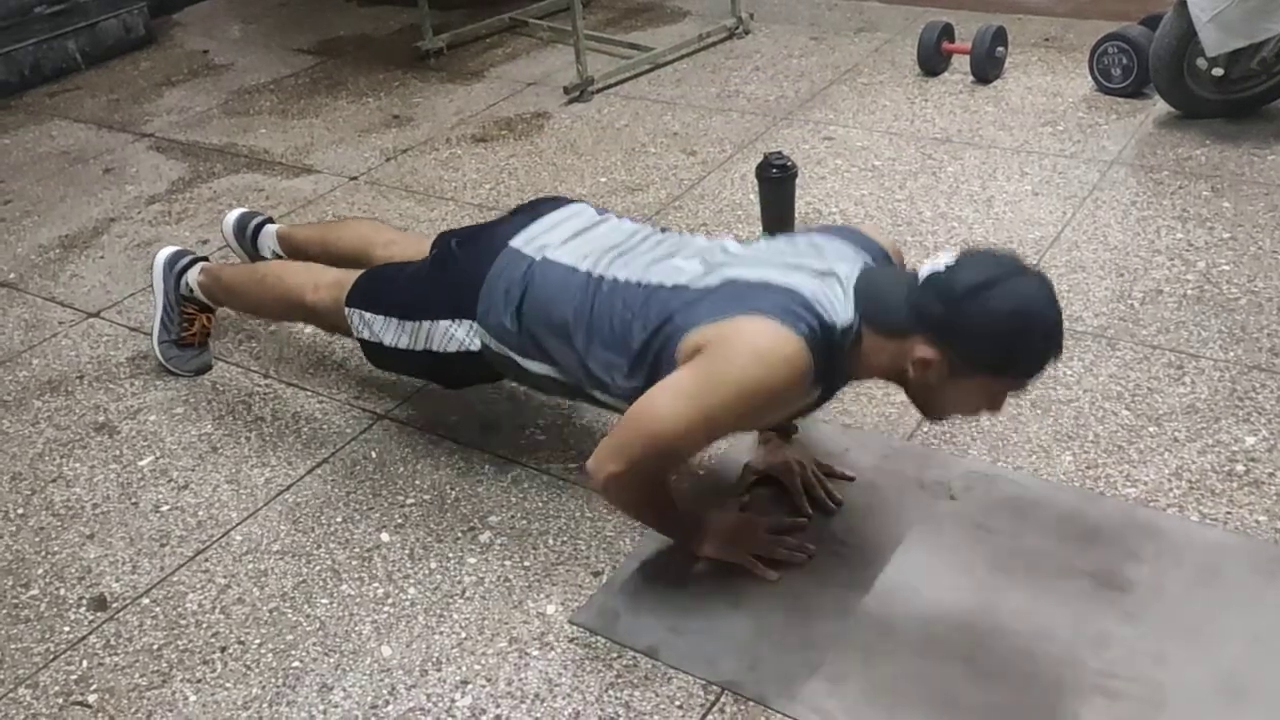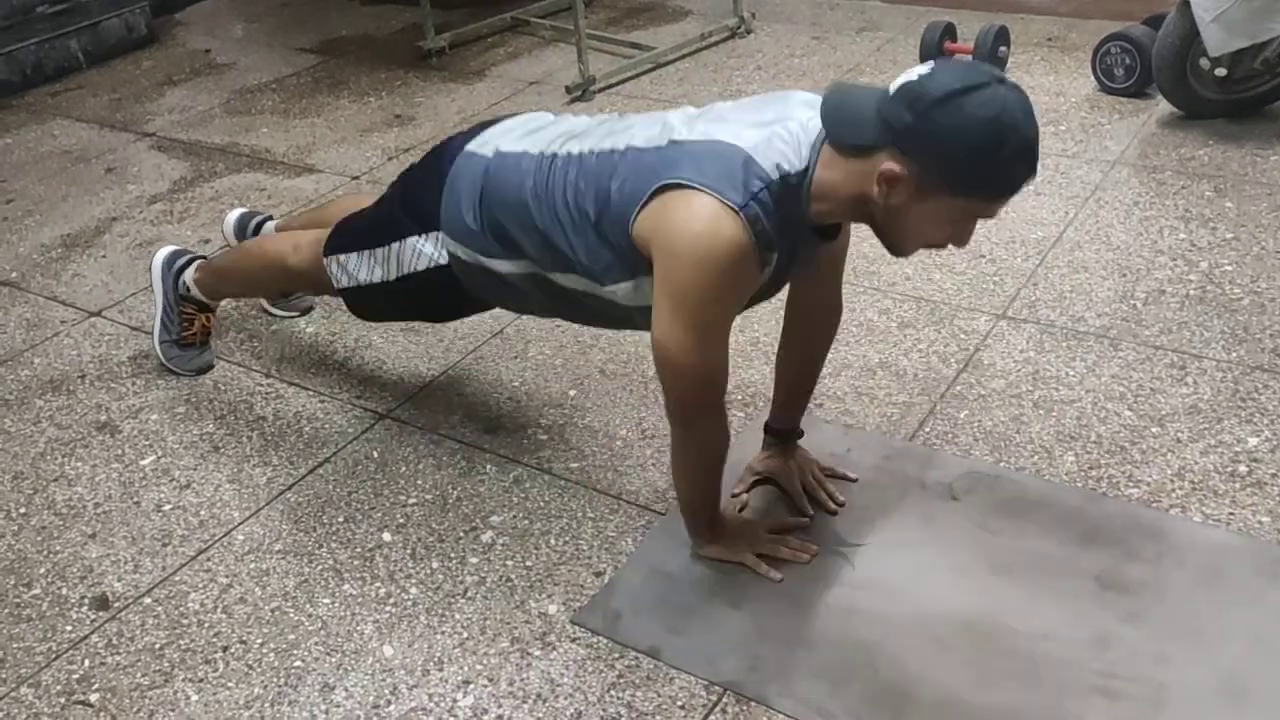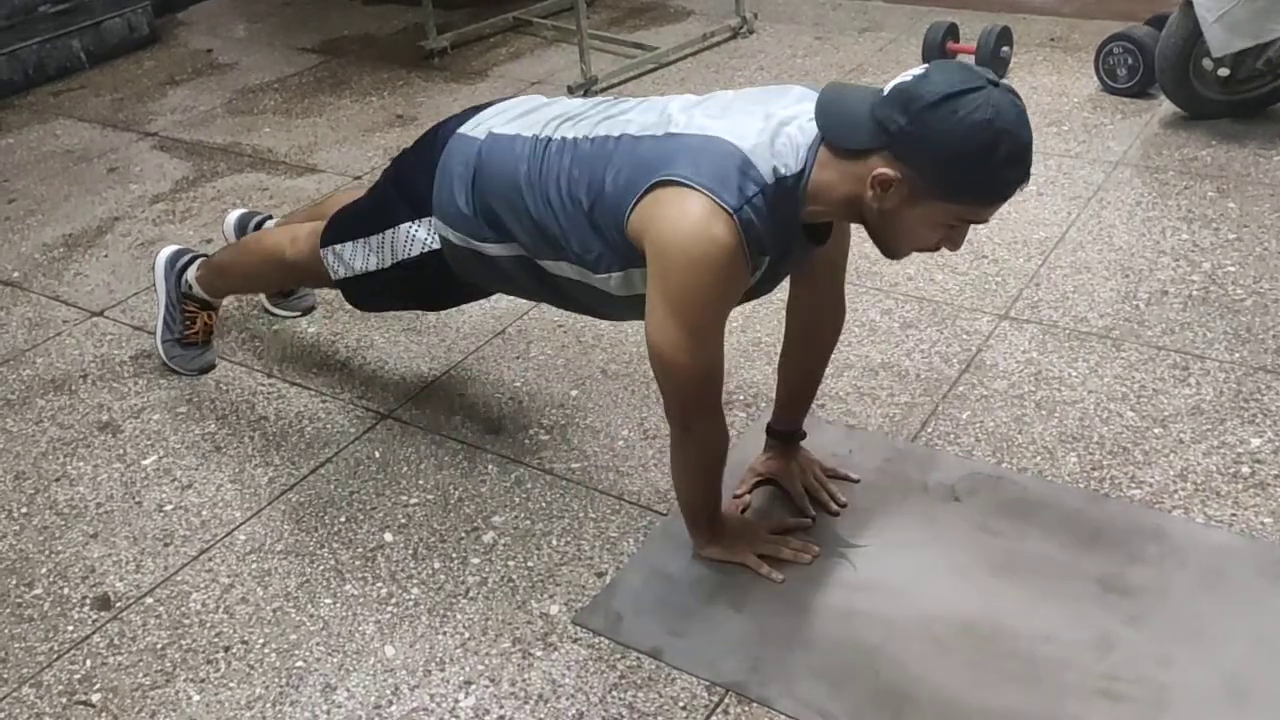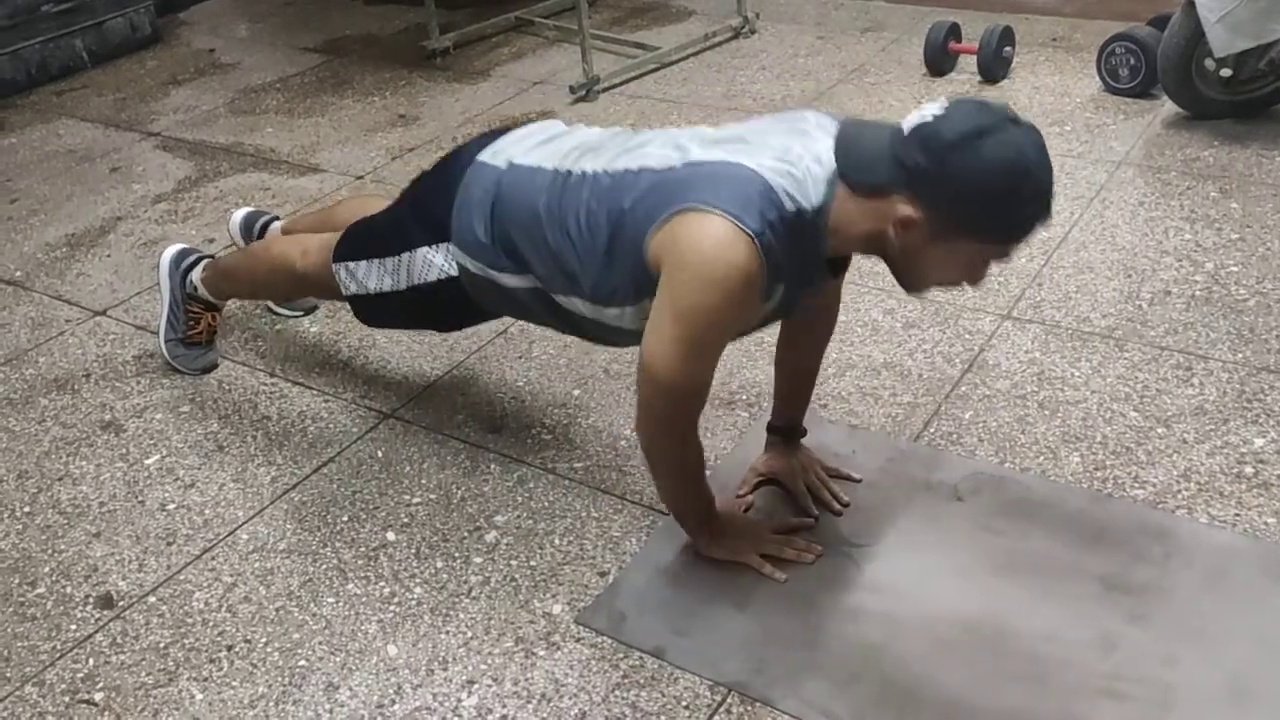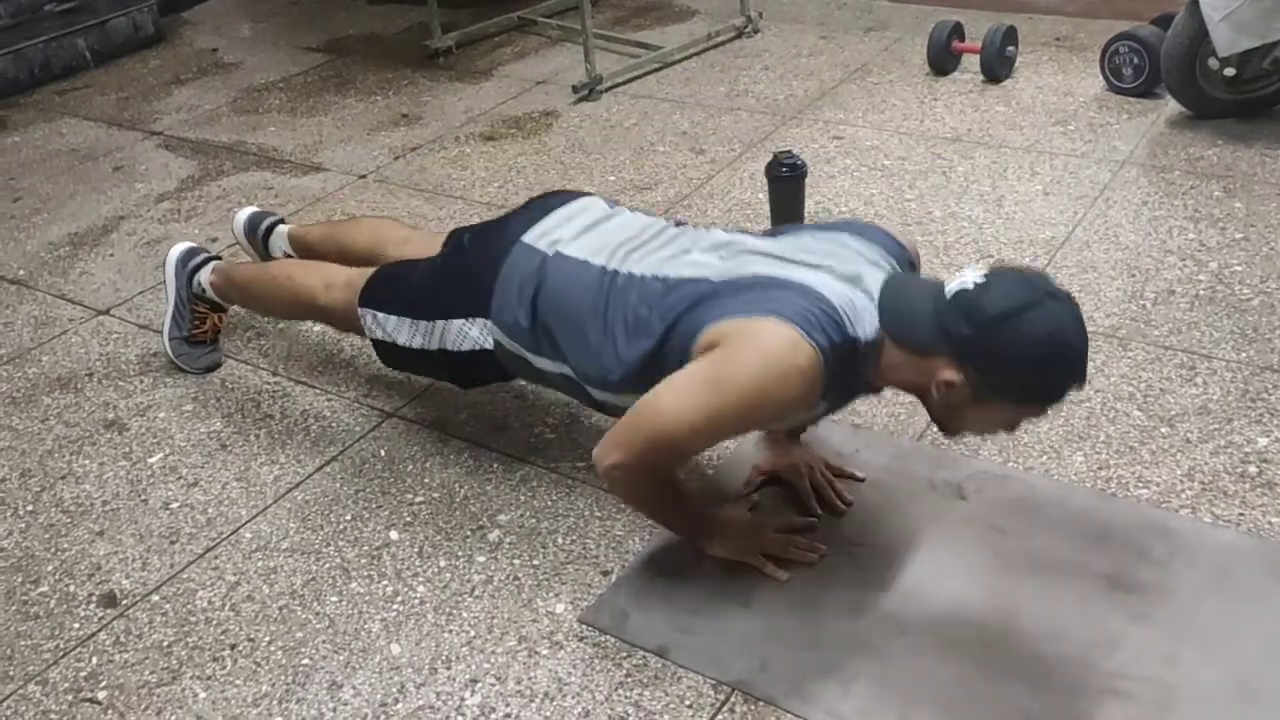
dt=0.3s
person 1, frame 1
left shoulder: (876, 268)
right shoulder: (773, 353)
right elbow: (612, 467)
left wrist: (778, 438)
right wrist: (700, 535)
left hip: (571, 237)
right hip: (503, 301)
left knee: (404, 252)
right knee: (340, 301)
left ankle: (267, 234)
right ankle: (195, 281)
person 1, frame 2
left shoulder: (843, 134)
right shoulder: (715, 230)
left elbow: (818, 298)
right elbow: (693, 414)
left wrist: (785, 445)
right wrist: (712, 532)
left hip: (537, 153)
right hip: (470, 210)
left knee: (368, 221)
right knee: (323, 258)
left ankle: (260, 229)
right ankle: (191, 280)
person 1, frame 3
left shoulder: (839, 137)
right shoulder: (706, 225)
left elbow: (818, 303)
right elbow: (693, 412)
left wrist: (786, 443)
right wrist: (712, 531)
left hip: (532, 144)
right hip: (464, 192)
left knee: (364, 223)
right knee: (323, 256)
left ankle: (262, 224)
right ankle: (196, 276)
person 1, frame 4
left shoulder: (855, 159)
right shoulder: (727, 250)
left elbow: (812, 298)
right elbow: (663, 424)
left wrist: (786, 441)
right wrist: (709, 530)
left hip: (543, 164)
right hip: (480, 222)
left knee: (377, 231)
right knee: (331, 268)
left ankle: (271, 226)
right ankle: (200, 280)
person 1, frame 5
left shoulder: (893, 263)
right shoulder: (789, 368)
right elbow: (621, 456)
left wrist: (785, 439)
right wrist: (712, 531)
left hip: (587, 231)
right hip: (521, 298)
left knee: (419, 254)
right knee: (353, 298)
left ankle: (279, 231)
right ankle: (207, 277)
